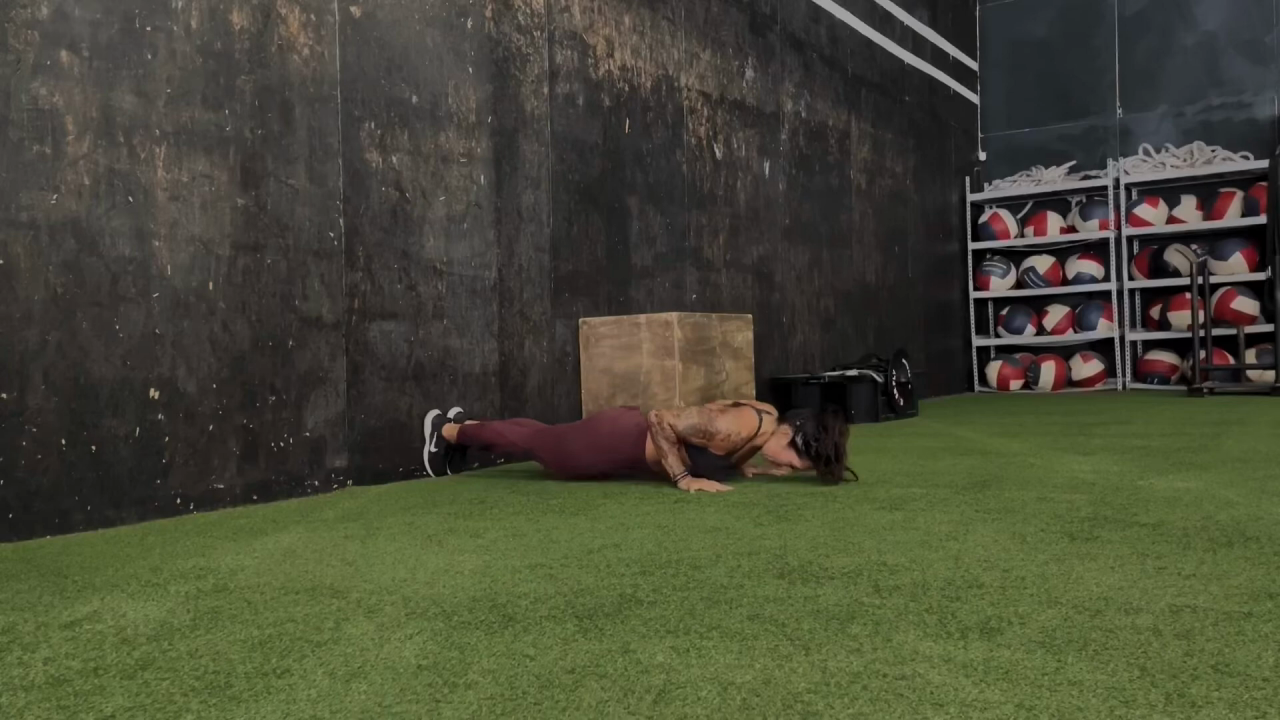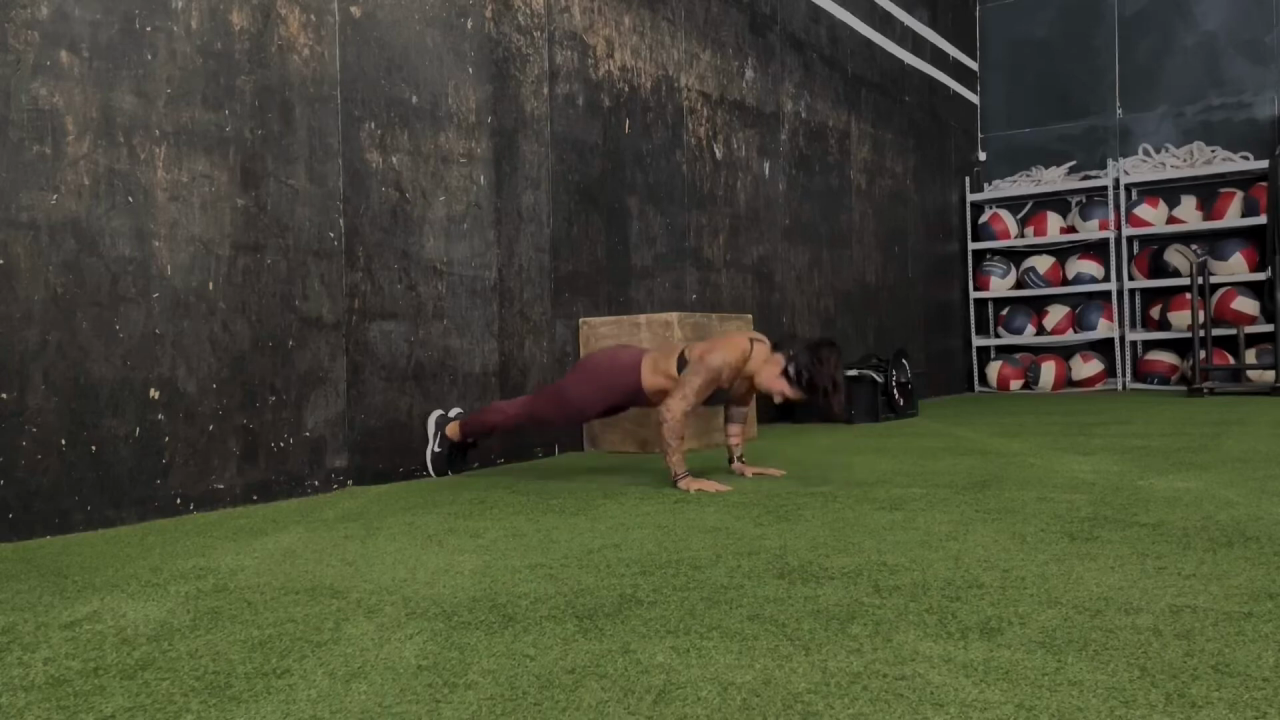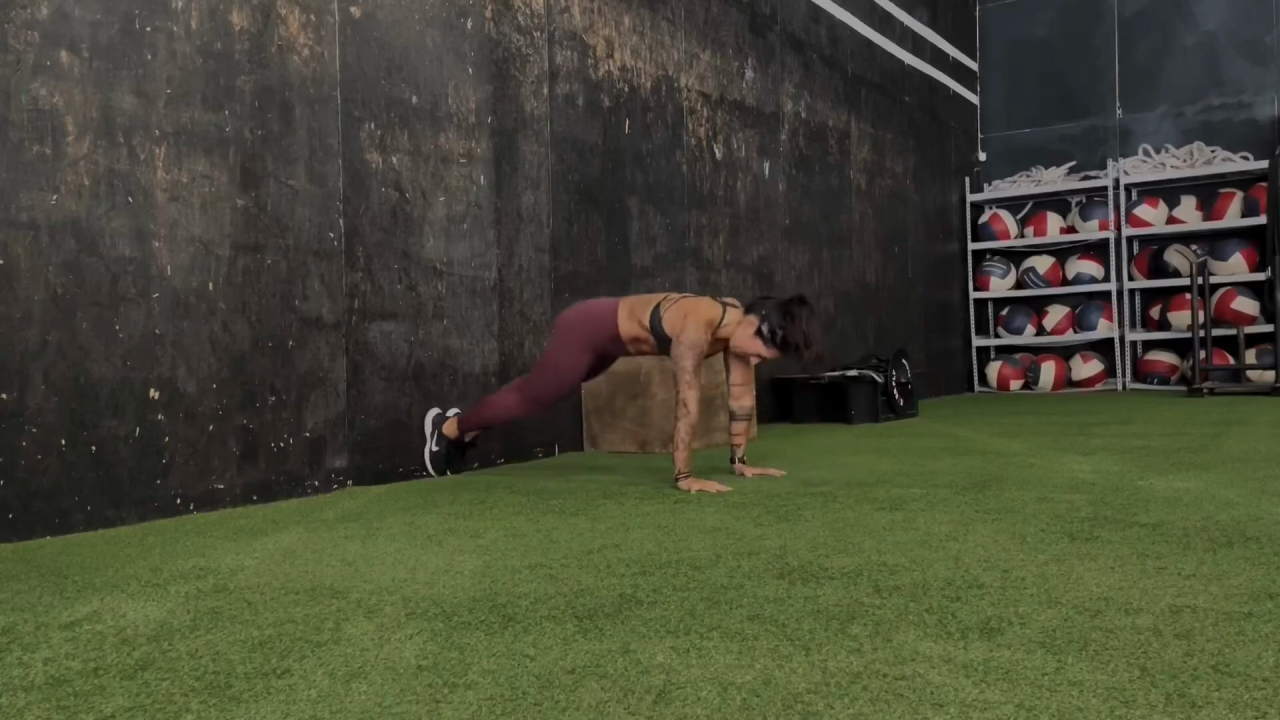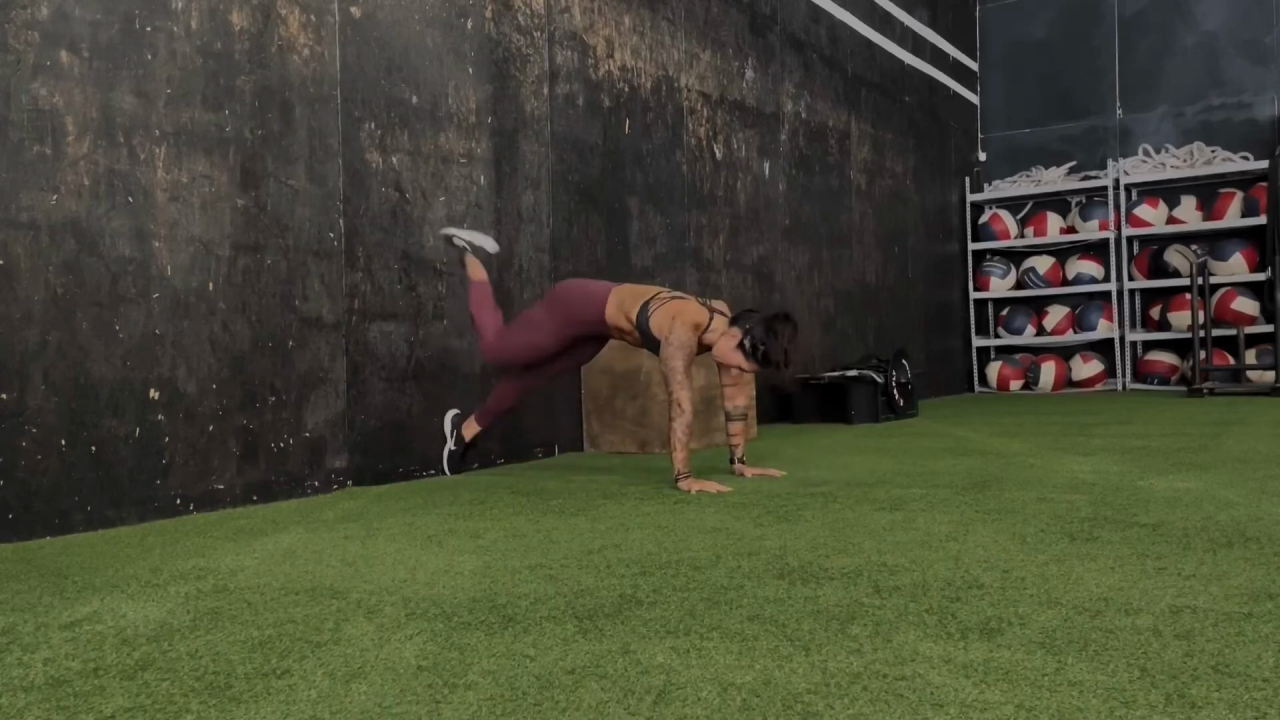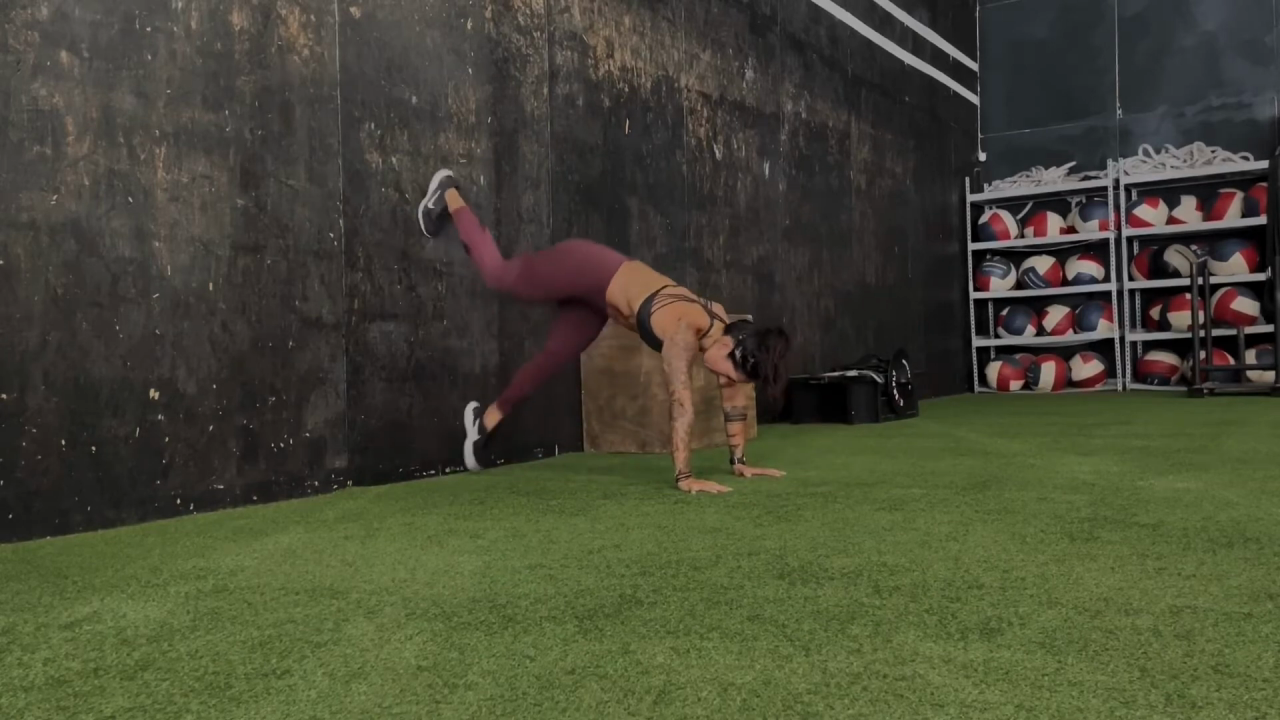
dt=0.4s
person 1, frame 1
left shoulder: (766, 417)
right shoulder: (738, 429)
right elbow: (661, 417)
left wrist: (738, 464)
right wrist: (683, 478)
left hip: (638, 431)
right hip: (621, 442)
left knee: (543, 436)
right knee: (530, 441)
left ankle: (463, 423)
right ankle: (447, 428)
person 1, frame 2
left shoulder: (761, 357)
right shoulder: (729, 358)
left elbow: (737, 403)
right elbow: (672, 410)
left wrist: (738, 459)
right wrist: (682, 477)
left hip: (636, 373)
right hip: (612, 376)
left knee: (535, 408)
right knee: (527, 412)
left ankle: (462, 429)
right ankle: (450, 428)
person 1, frame 3
left shoulder: (739, 325)
right shoulder: (699, 325)
left elbow: (741, 395)
right elbow: (687, 401)
left wrist: (739, 460)
right wrist: (683, 476)
left hip: (613, 338)
right hip: (588, 327)
left knee: (533, 390)
right knee: (528, 399)
left ankle: (463, 430)
right ankle: (448, 429)
person 1, frame 4
left shoulder: (730, 328)
right shoulder: (684, 330)
left elbow: (736, 397)
right elbow: (680, 404)
left wrist: (739, 461)
right wrist: (684, 477)
left hip: (599, 321)
right hip: (579, 306)
left knee: (529, 377)
right knee: (496, 348)
left ankle: (465, 432)
right ankle: (470, 253)
person 1, frame 5
left shoulder: (726, 331)
right shoulder: (686, 331)
left elbow: (734, 398)
right elbow: (681, 404)
left wrist: (740, 461)
right wrist: (685, 477)
left hip: (604, 288)
right hip: (584, 270)
left knee: (552, 359)
right knee: (498, 273)
left ankle: (486, 420)
right ankle: (450, 195)
